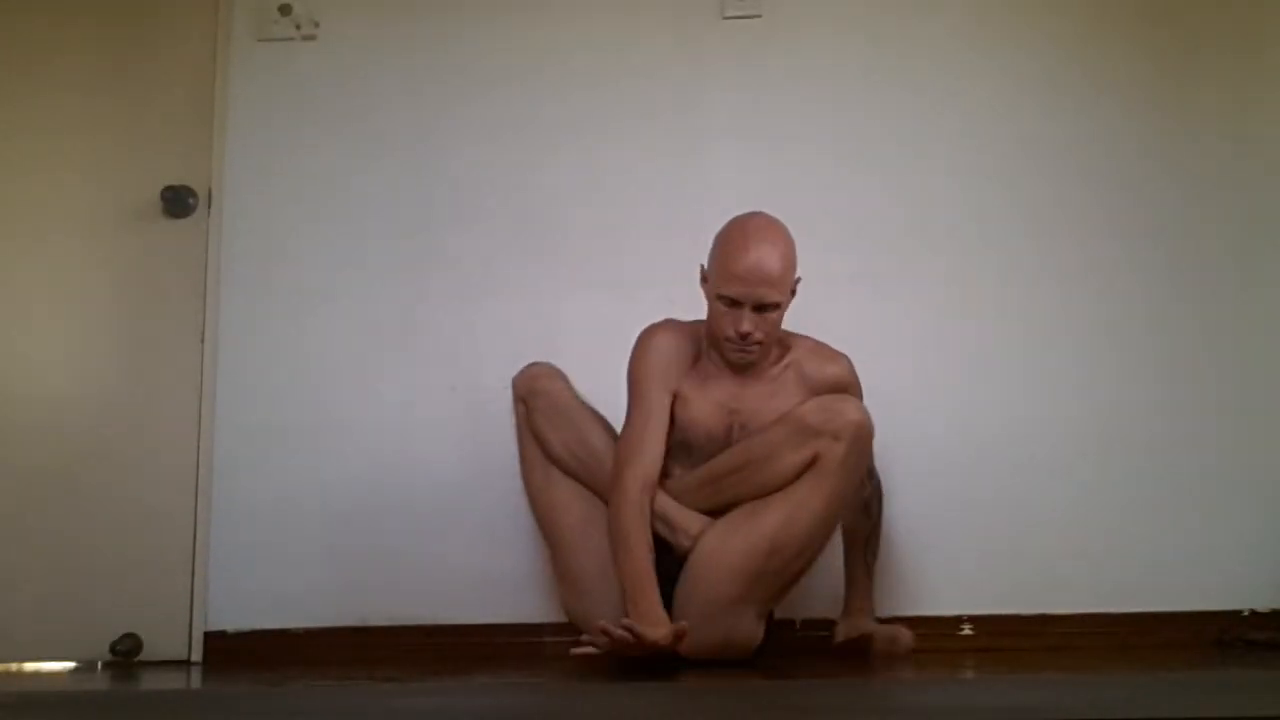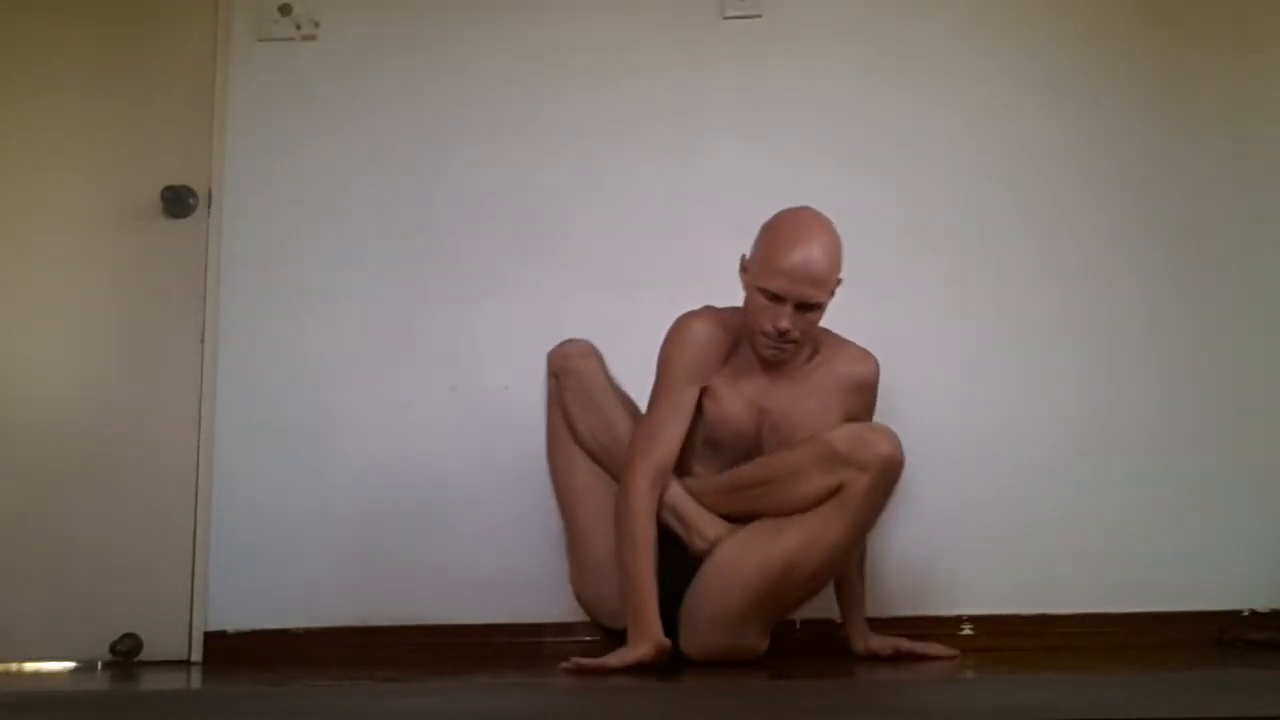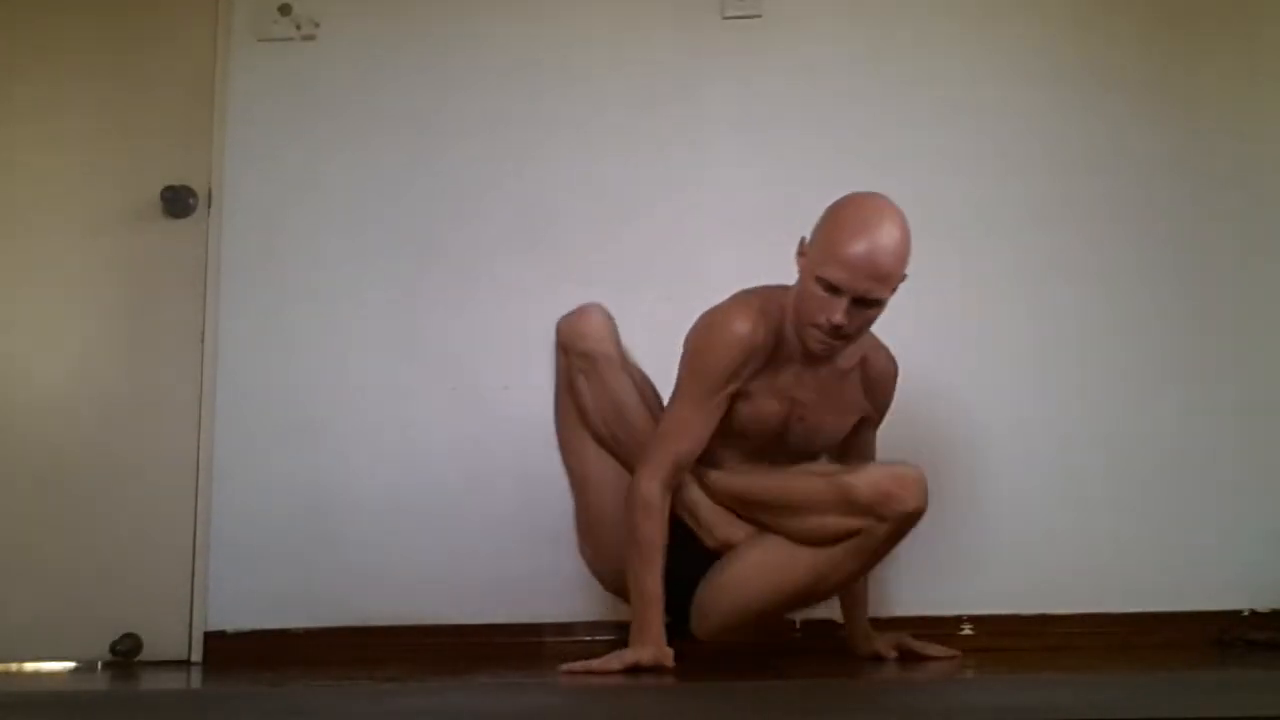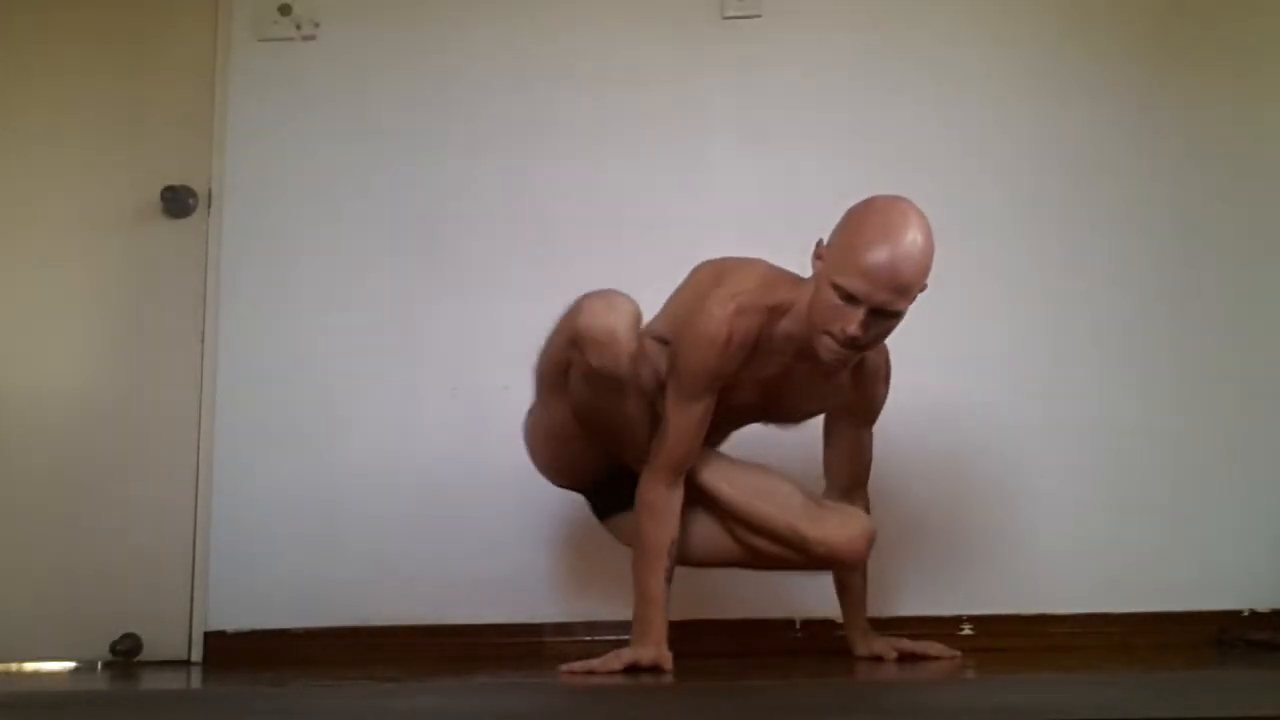
dt=0.4s
person 1, frame 1
left shoulder: (824, 374)
right shoulder: (667, 348)
left elbow: (859, 489)
right elbow: (632, 485)
left wrist: (858, 611)
right wrist: (648, 618)
left hip: (714, 616)
right hip: (620, 603)
left knee: (843, 420)
right knee: (537, 383)
person 1, frame 2
left shoulder: (853, 375)
right shoulder: (703, 338)
left elbow: (844, 509)
right elbow: (642, 477)
left wrist: (858, 632)
right wrist: (643, 630)
left hip: (719, 621)
right hip: (631, 588)
left knee: (876, 450)
right knee: (573, 360)
person 1, frame 3
left shoulder: (876, 373)
right shoulder: (742, 330)
left elbow: (849, 500)
right elbow: (653, 478)
left wrist: (859, 631)
right wrist: (645, 635)
left hip: (721, 595)
right hip: (636, 558)
left knee: (903, 491)
right knee: (585, 330)
person 1, frame 4
left shoulder: (867, 368)
right shoulder: (731, 315)
left elbow: (847, 498)
right elbow: (662, 478)
left wrist: (859, 632)
right wrist: (647, 635)
left hip: (682, 470)
right hip: (583, 448)
left knee: (850, 537)
right knee: (607, 318)
